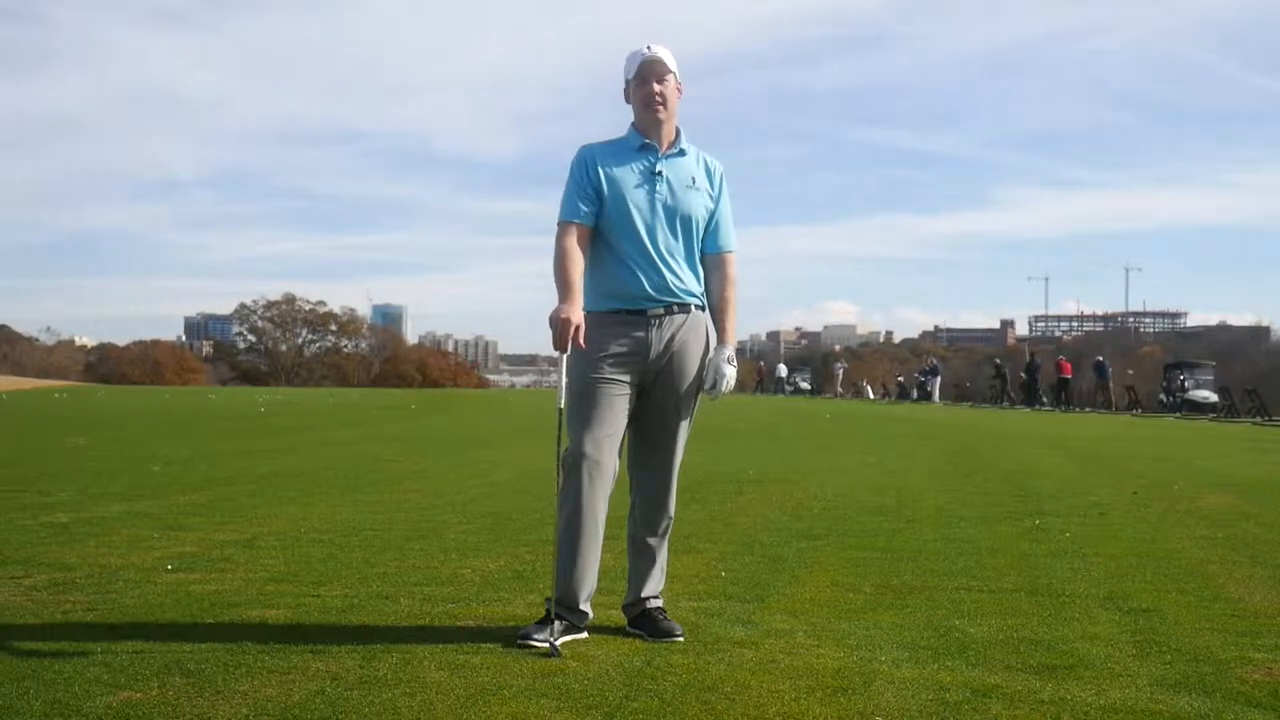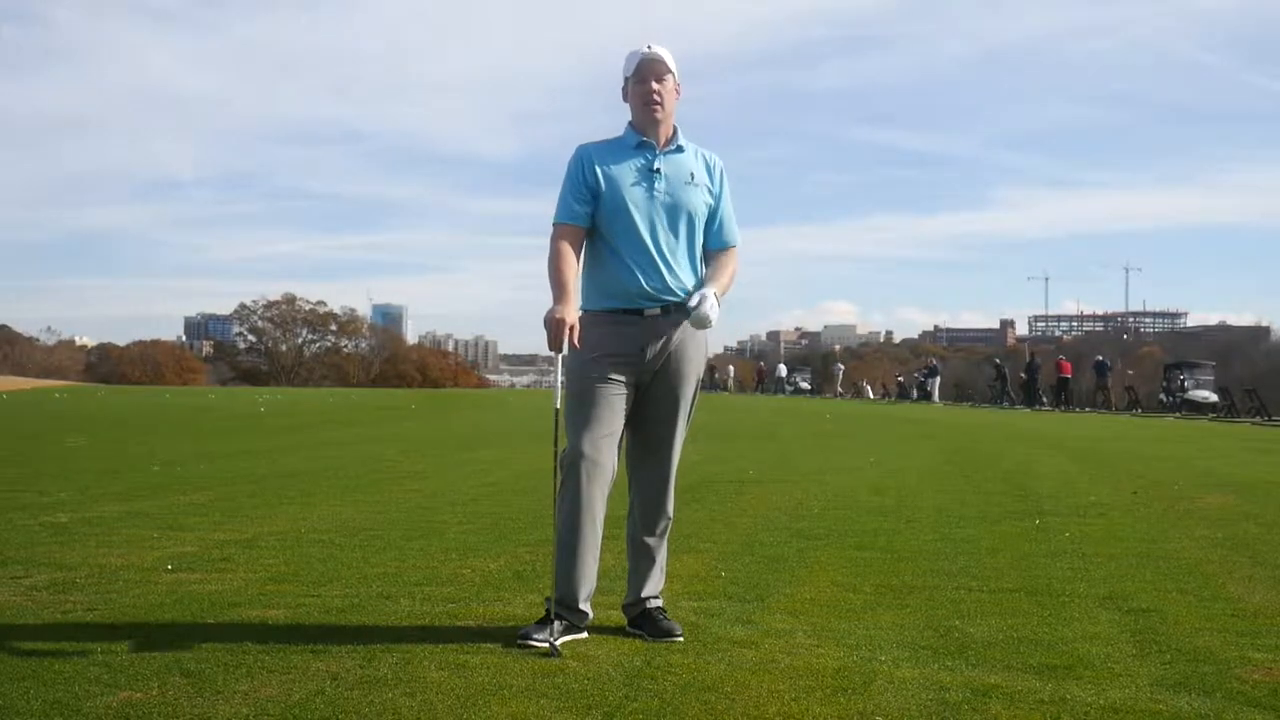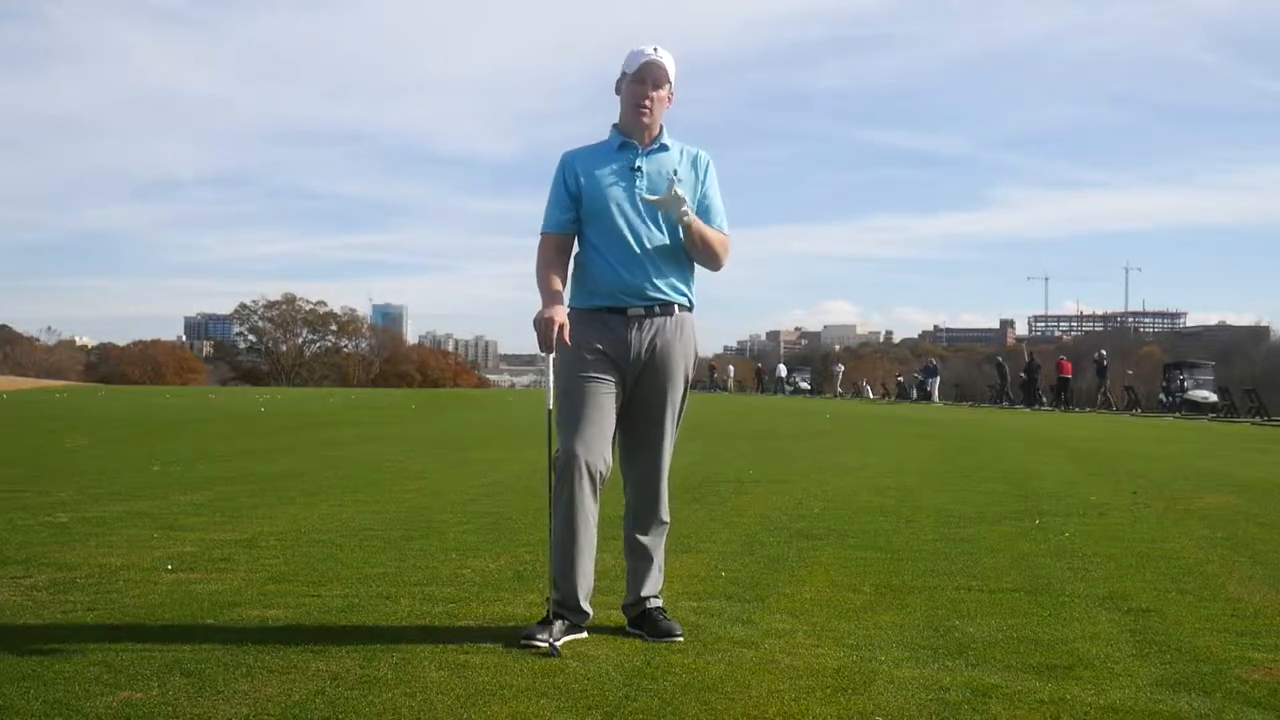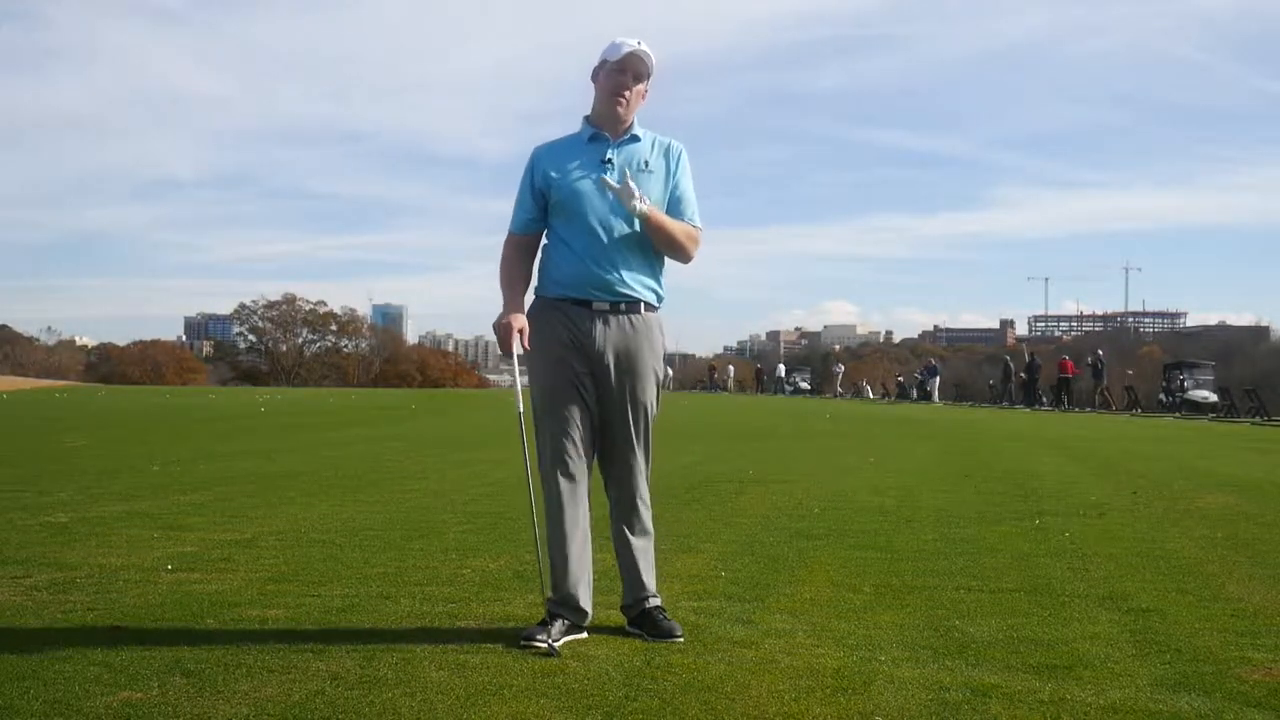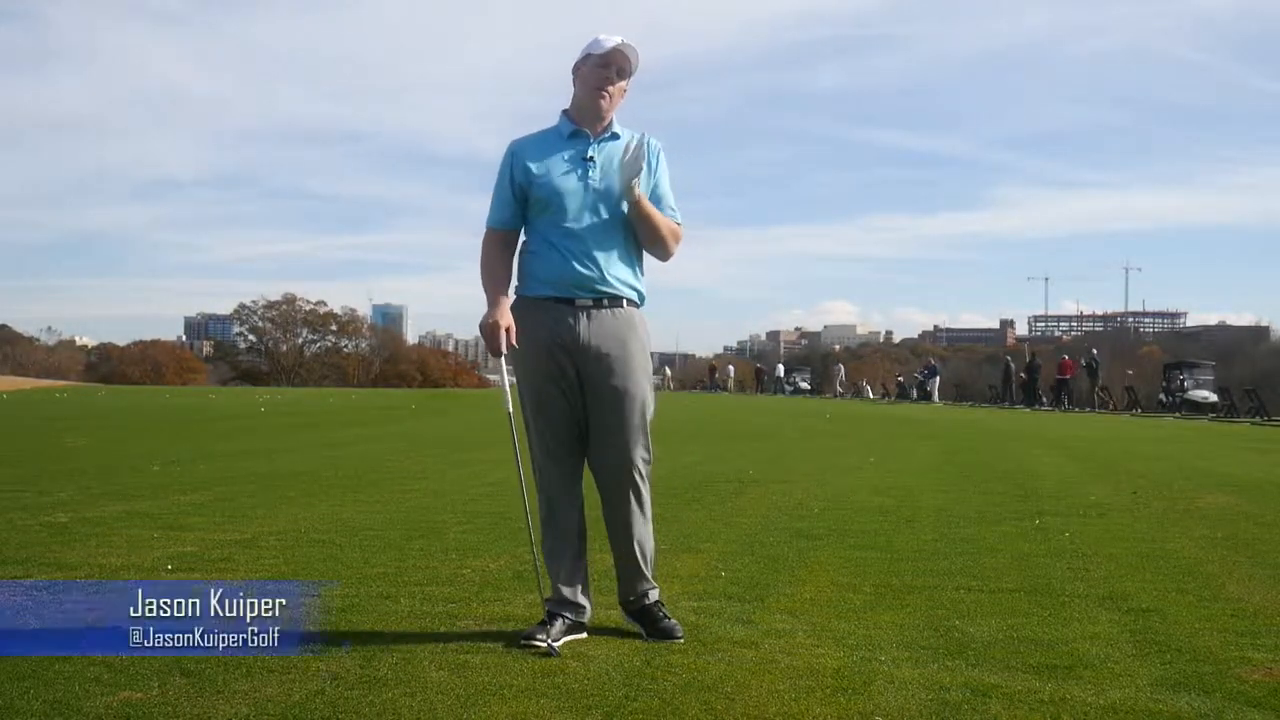
dt=0.5s
person 1, frame 1
left shoulder: (708, 170)
right shoulder: (594, 160)
left elbow: (721, 264)
right elbow: (571, 237)
left wrist: (726, 346)
right wrist: (569, 300)
left hip: (682, 331)
right hip: (608, 331)
left knee: (658, 477)
right knee: (588, 462)
left ankle: (645, 601)
right ankle: (570, 606)
person 1, frame 2
left shoulder: (708, 168)
right shoulder: (591, 159)
left elbow: (726, 254)
right elbow: (567, 237)
left wrist: (713, 292)
right wrist: (564, 301)
left hip: (678, 333)
right hip: (605, 330)
left knee: (657, 474)
right knee: (585, 462)
left ankle: (645, 601)
right ankle: (569, 607)
person 1, frame 3
left shoulder: (695, 164)
right shoulder: (577, 163)
left elbow: (718, 256)
right elbow: (554, 244)
left wrist: (685, 219)
right wrist: (552, 300)
left hip: (667, 329)
right hip: (592, 329)
left knee: (650, 474)
right knee: (579, 461)
left ankle: (645, 600)
right ankle: (569, 606)
person 1, frame 4
left shoulder: (667, 156)
right shoulder: (548, 157)
left elbow: (688, 248)
right elbow: (521, 241)
left wrist: (641, 209)
right wrist: (512, 306)
left hip: (634, 324)
right hip: (559, 322)
left knee: (629, 470)
right knee: (564, 466)
left ankle: (641, 599)
right ankle: (568, 607)
person 1, frame 5
left shoulder: (646, 153)
right shoulder: (525, 152)
left elbow: (667, 247)
right elbow: (499, 238)
left wrist: (634, 194)
right wrist: (497, 302)
left hip: (618, 321)
right hip: (542, 320)
left knee: (626, 463)
right knee: (556, 470)
left ankle: (640, 593)
right ankle: (567, 605)
